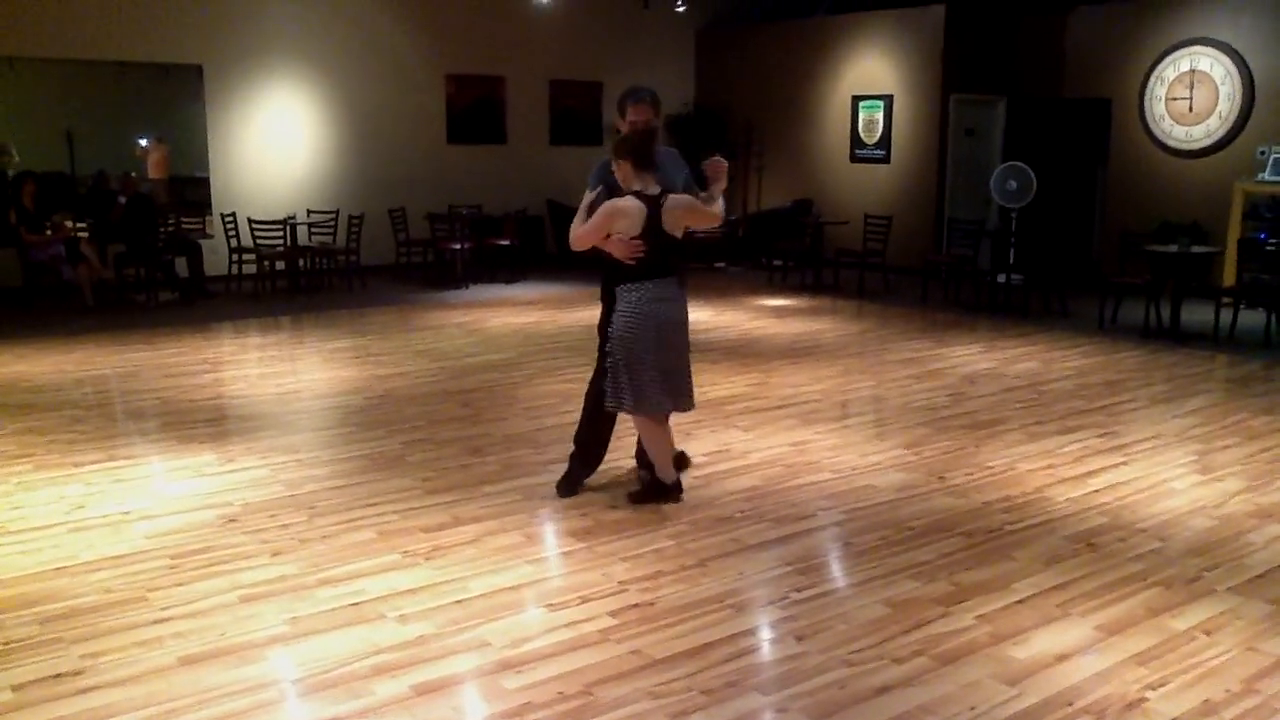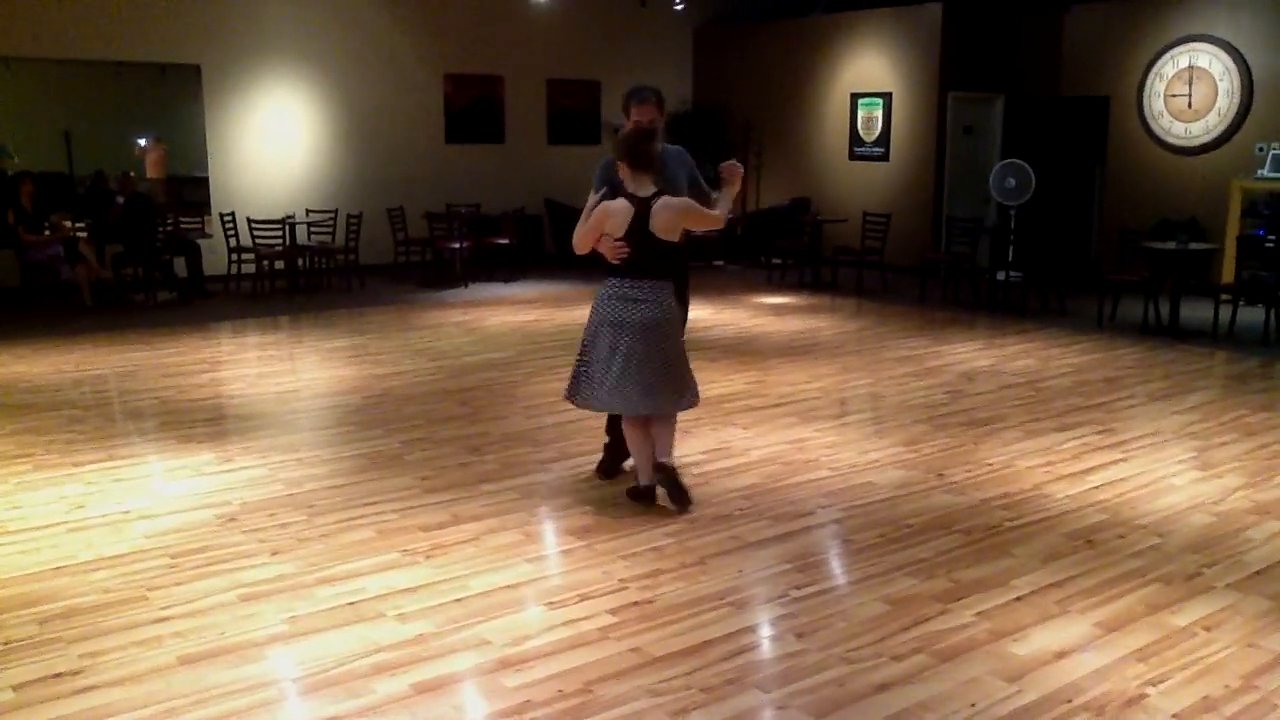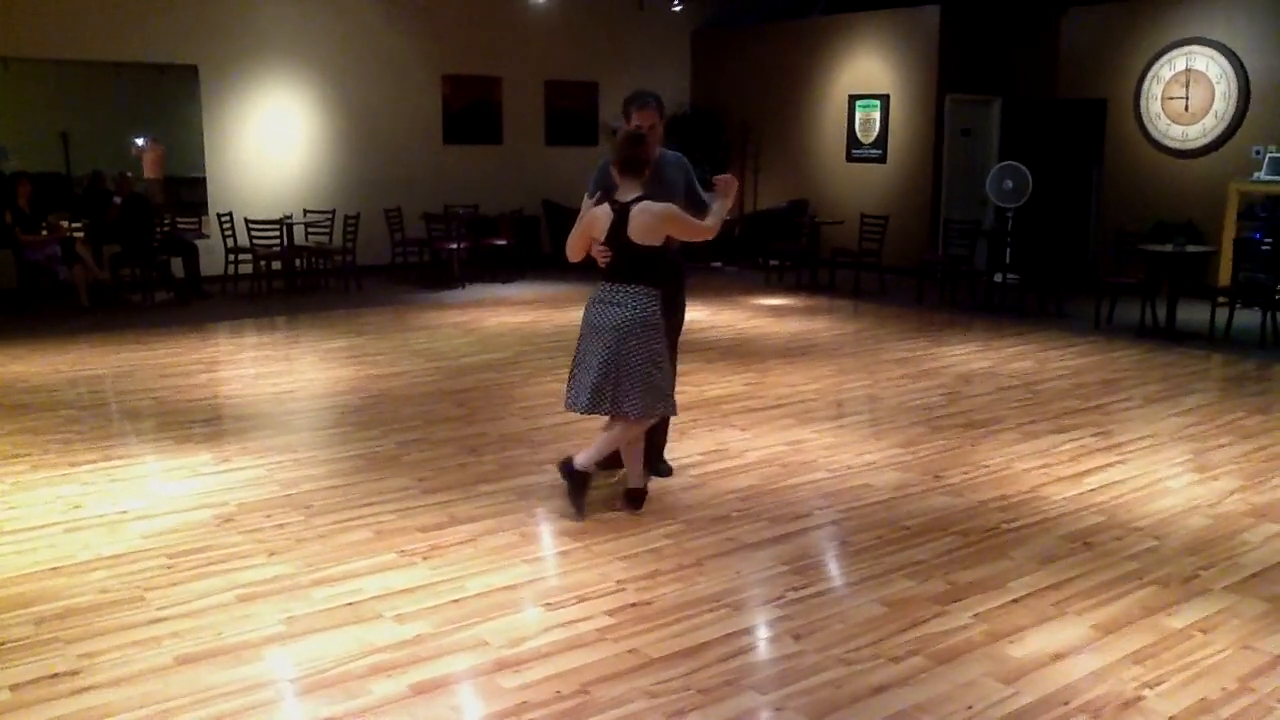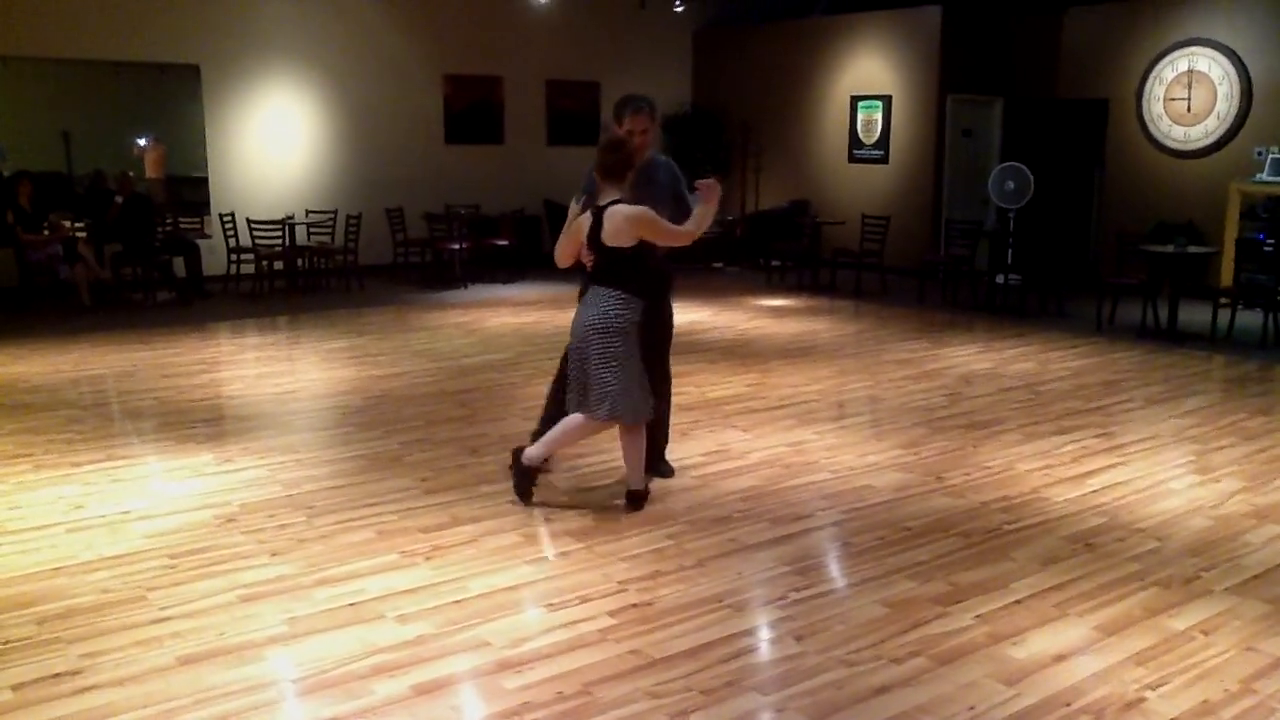
dt=0.3s
person 1, frame 1
left shoulder: (673, 159)
right shoulder: (607, 170)
left elbow: (698, 209)
left wrist: (717, 184)
right wrist: (610, 245)
right knee: (612, 369)
left ankle: (651, 454)
right ankle: (581, 463)
person 1, frame 2
left shoulder: (679, 159)
right shoulder: (612, 168)
left elbow: (707, 209)
left wrist: (730, 185)
right wrist: (604, 245)
left hip: (671, 271)
right ankle: (617, 450)
person 1, frame 3
left shoulder: (677, 165)
right shoulder: (609, 171)
left elbow: (702, 218)
right wrist: (596, 249)
left hip: (667, 275)
left ankle: (652, 450)
person 1, frame 4
left shoulder: (666, 171)
right shoulder: (596, 175)
left elbow: (687, 224)
right wrist: (583, 252)
left hip: (650, 279)
left knee: (654, 369)
left ankle: (653, 453)
right ankle: (540, 443)
person 2, frame 1
left shoulder: (617, 208)
right shoulder: (679, 205)
left elbow: (577, 242)
right elbow: (716, 217)
left wrist: (585, 205)
right wrist: (717, 190)
left hip: (635, 308)
right hip: (670, 304)
left knee: (640, 401)
right knee: (649, 399)
left ankle: (666, 479)
right ankle: (669, 459)
person 2, frame 2
left shoulder: (609, 210)
right shoulder: (676, 208)
left elbow: (580, 246)
right elbow: (717, 219)
left wrist: (589, 207)
right wrist: (730, 189)
left hip: (614, 306)
right hip: (657, 308)
left knee: (628, 400)
right knee: (662, 397)
left ankle: (646, 480)
right ankle: (664, 464)
person 2, frame 3
left shoulder: (597, 215)
right shoulder: (660, 213)
left elbow: (573, 254)
right elbow: (707, 231)
right wrist: (724, 199)
left hip: (603, 309)
right hip: (640, 313)
left knee: (623, 406)
right knee: (642, 407)
left ankle: (635, 484)
right ankle: (581, 464)
person 2, frame 4
left shoulder: (585, 219)
right shoulder: (635, 216)
left elbow: (562, 260)
right elbow: (686, 236)
right wrist: (709, 204)
left hip: (595, 312)
right hip: (615, 318)
left knee: (630, 405)
right knee: (603, 412)
left ankle: (636, 486)
right ankle: (529, 457)
